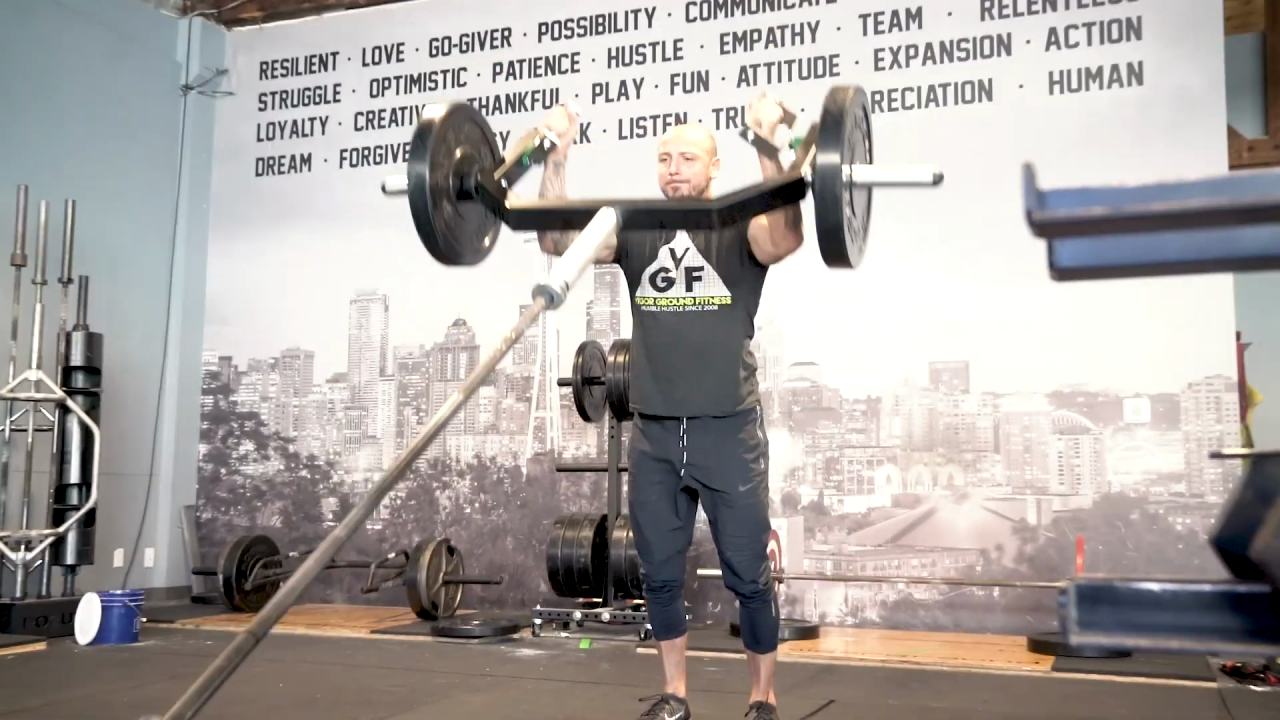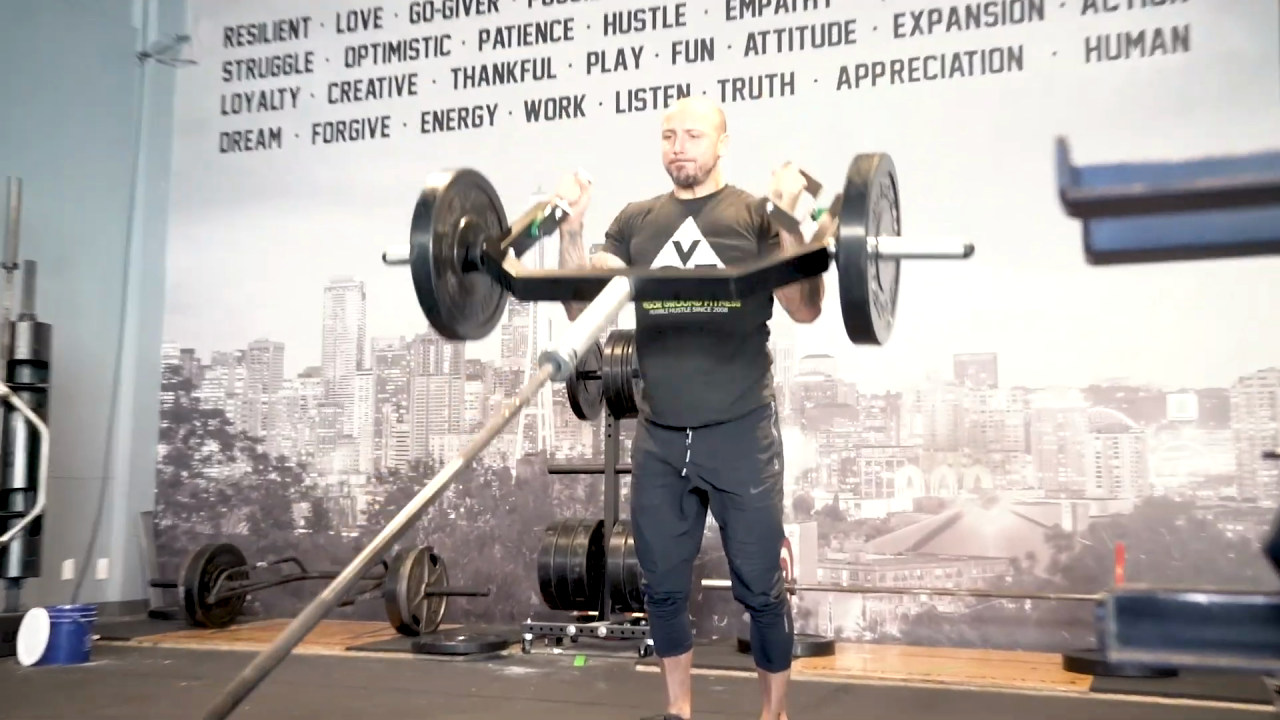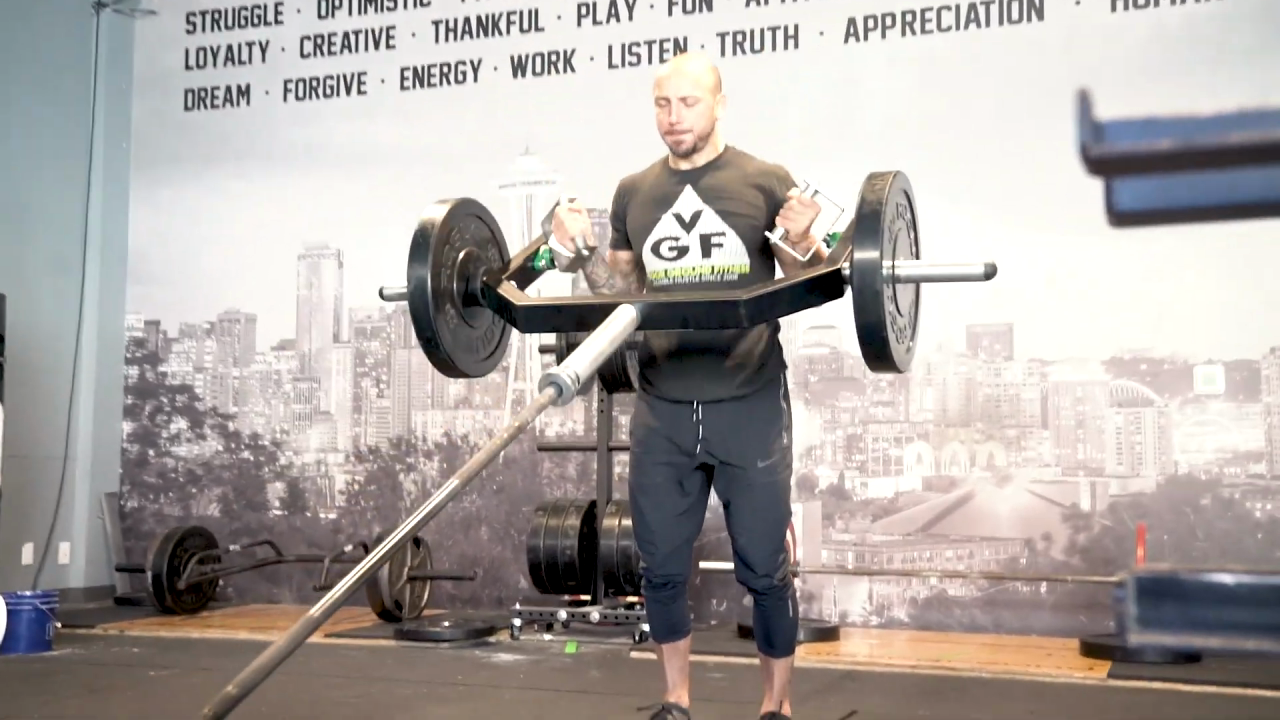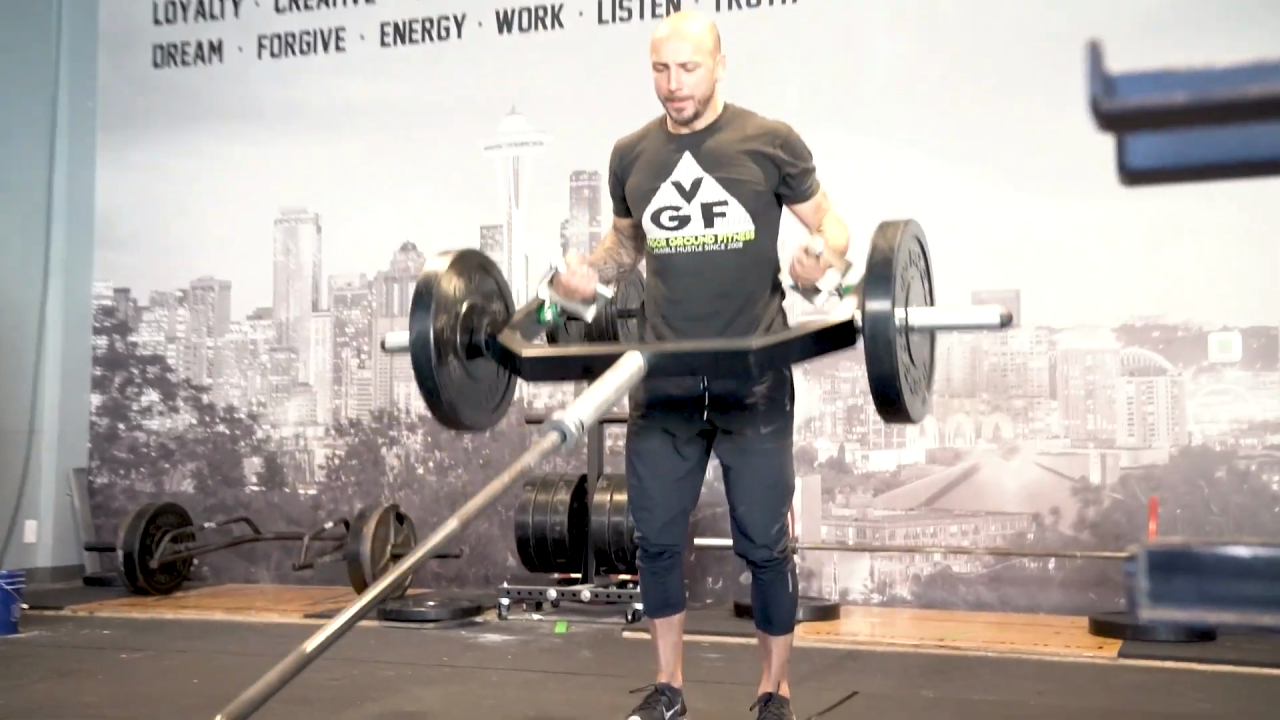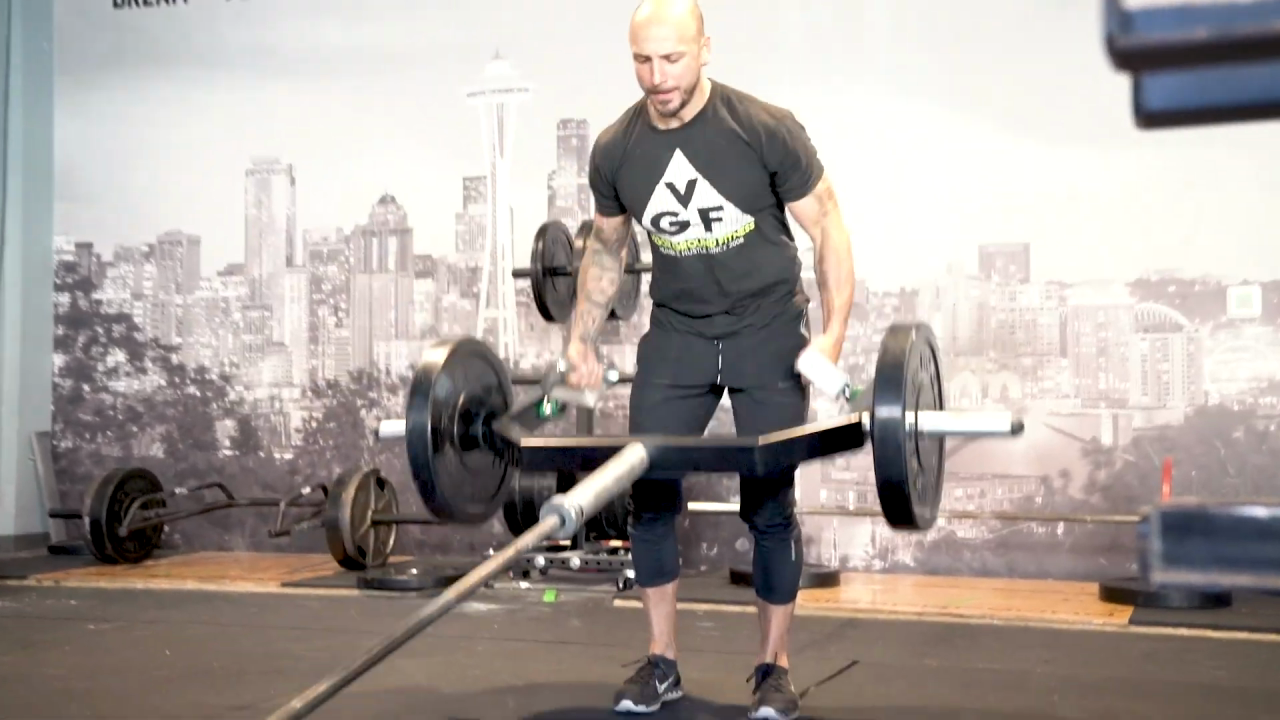
dt=0.2s
person 1, frame 1
left shoulder: (742, 219)
right shoulder: (636, 225)
left elbow: (787, 241)
right elbow: (556, 243)
left wrist: (771, 144)
right wrist: (557, 157)
left hip: (727, 431)
right hip: (654, 433)
left knee: (747, 575)
right knee: (660, 574)
person 1, frame 2
left shoulder: (755, 215)
right shoulder: (637, 221)
left elbow: (805, 307)
right elbow: (582, 298)
left wrist: (791, 222)
right wrist: (570, 225)
left hip: (740, 433)
right hip: (660, 436)
left knee: (759, 587)
right knee: (662, 587)
person 1, frame 3
left shoulder: (764, 181)
right shoulder: (634, 191)
right elbow: (622, 286)
left wrist: (802, 246)
right wrist: (581, 250)
left hip: (749, 408)
right hip: (661, 411)
left knee: (762, 568)
right knee: (661, 568)
person 1, frame 4
left shoulder: (770, 141)
right shoulder: (630, 153)
left elbow: (830, 227)
left wrist: (821, 259)
right wrist: (587, 272)
left hip: (754, 376)
right hip: (661, 378)
left knee: (762, 540)
right knee: (656, 535)
person 1, frame 5
left shoulder: (766, 128)
right shoulder: (615, 146)
left elbow: (827, 228)
right elbow: (606, 244)
left wrist: (831, 338)
right wrist: (580, 340)
left hip: (767, 337)
right hip: (675, 338)
left knee: (766, 500)
right knee: (649, 492)
right ankle: (661, 660)
